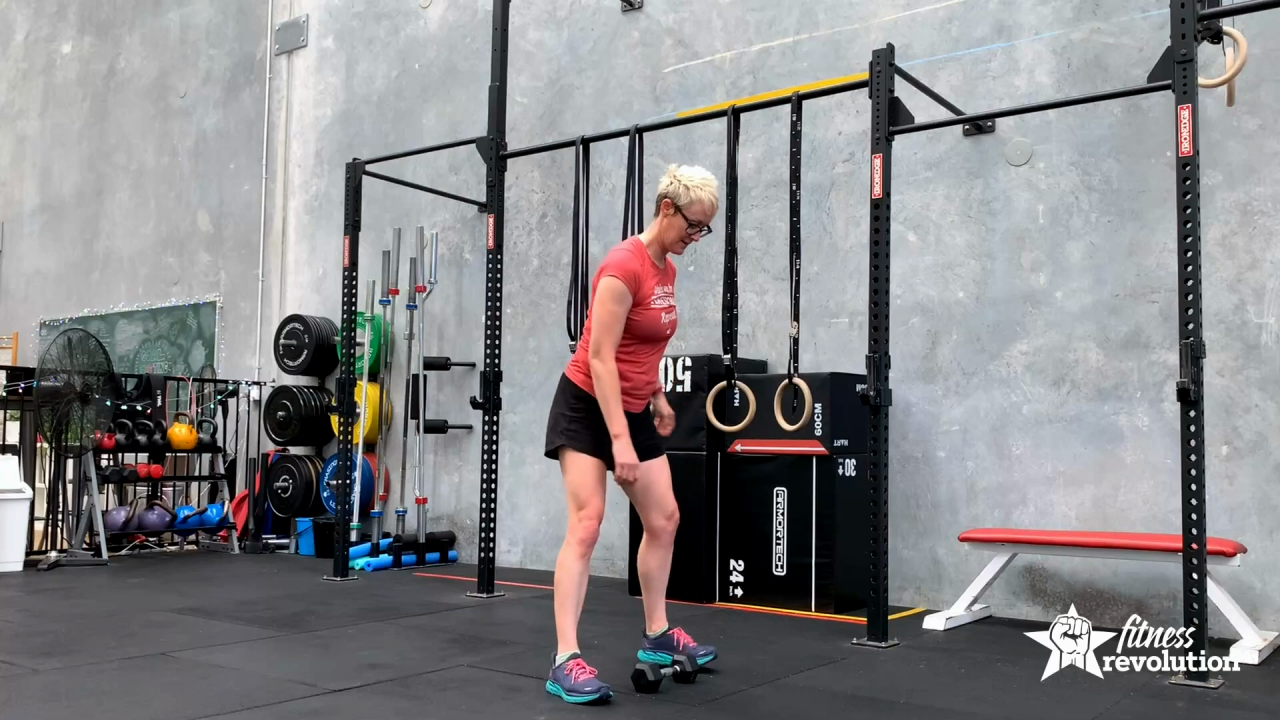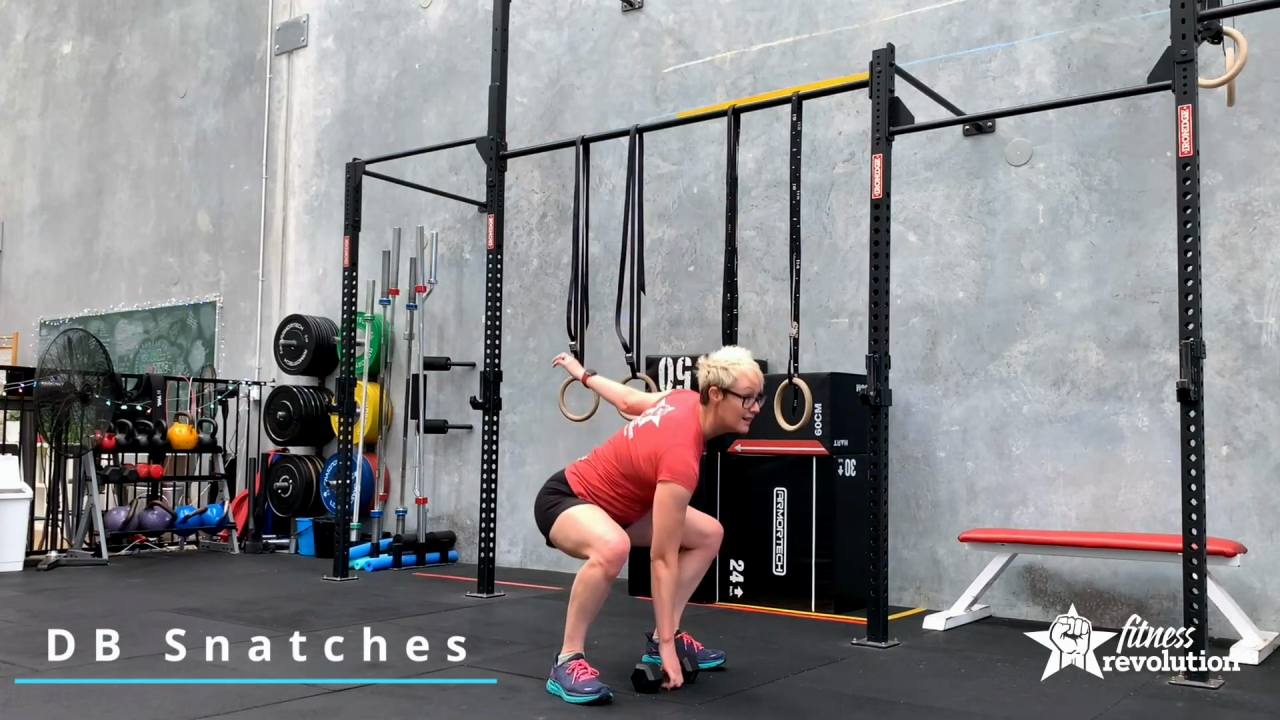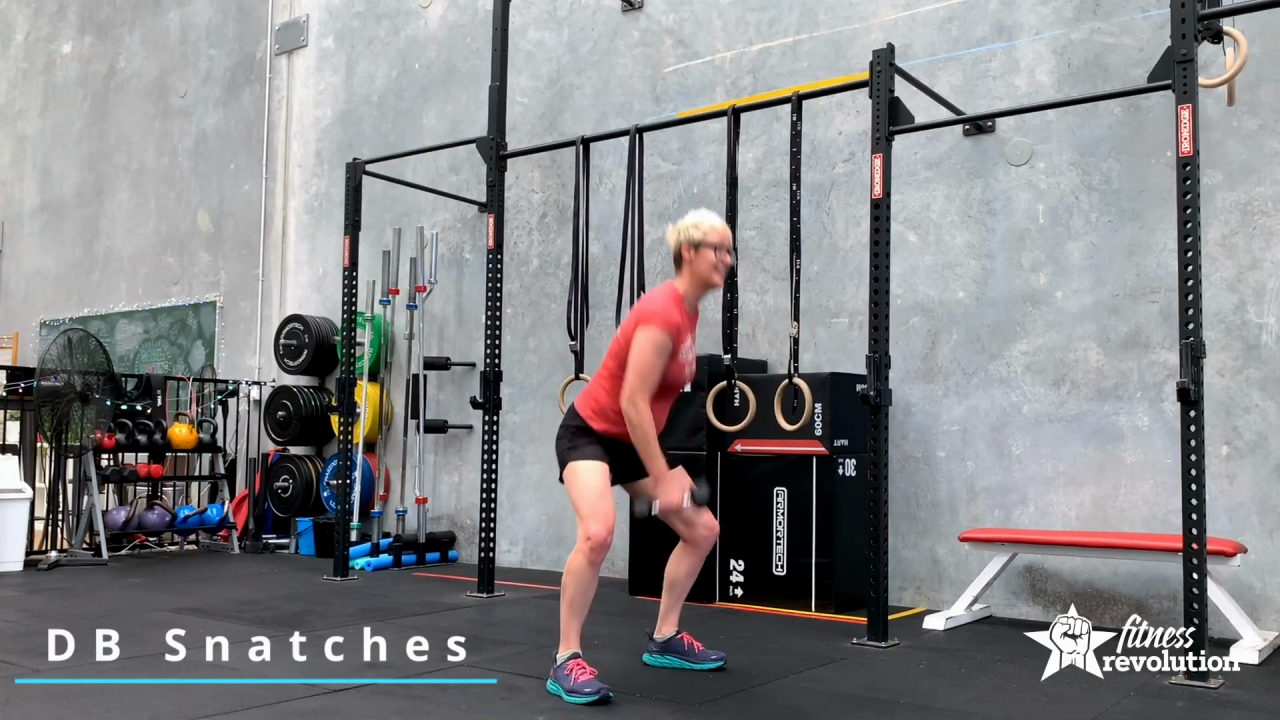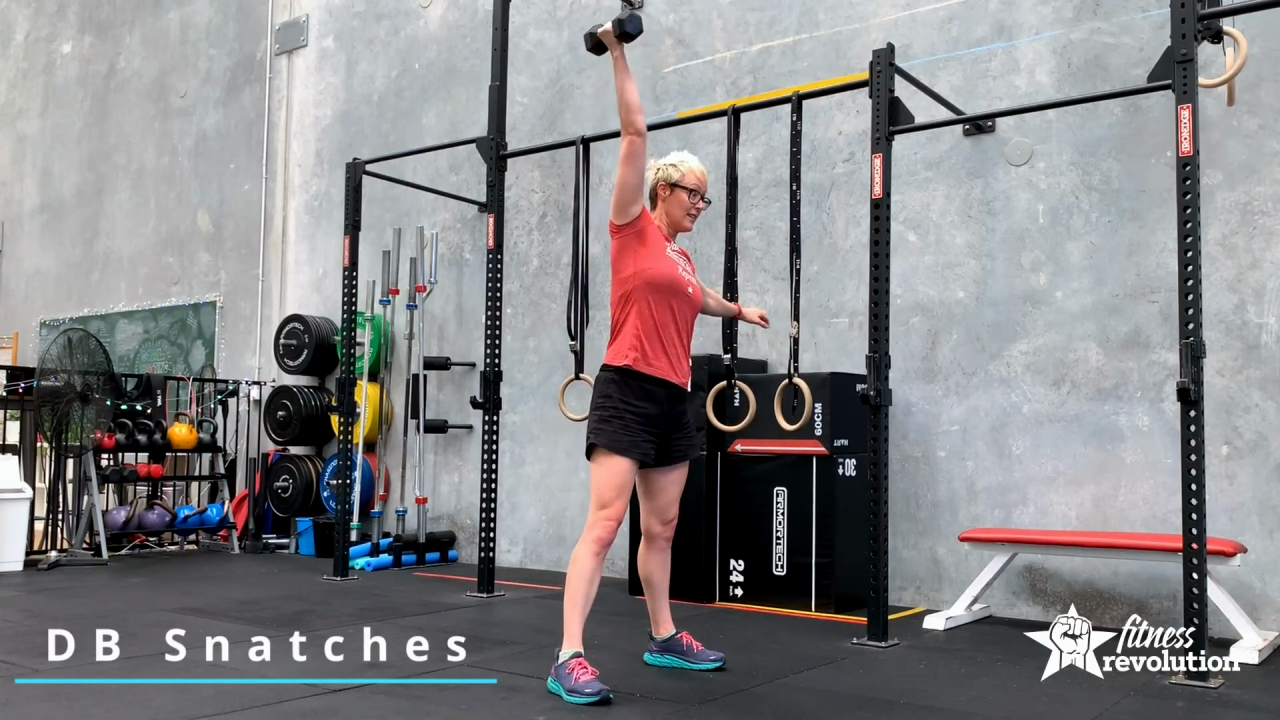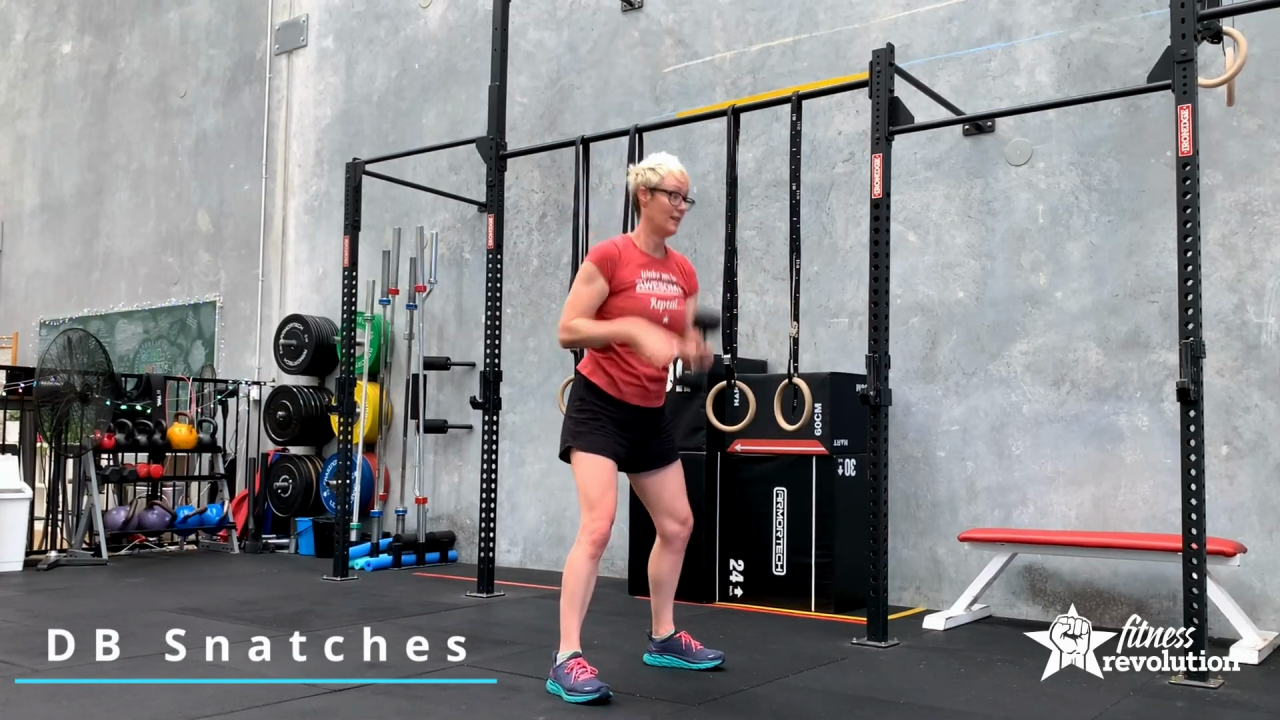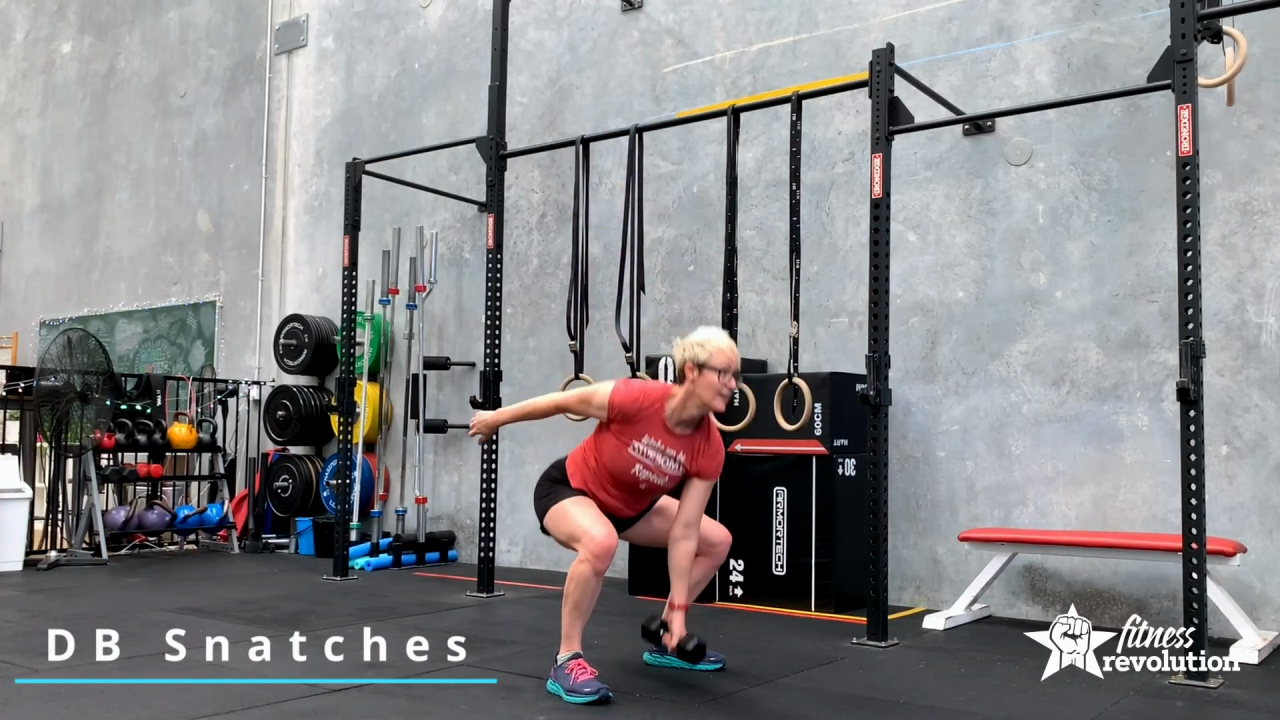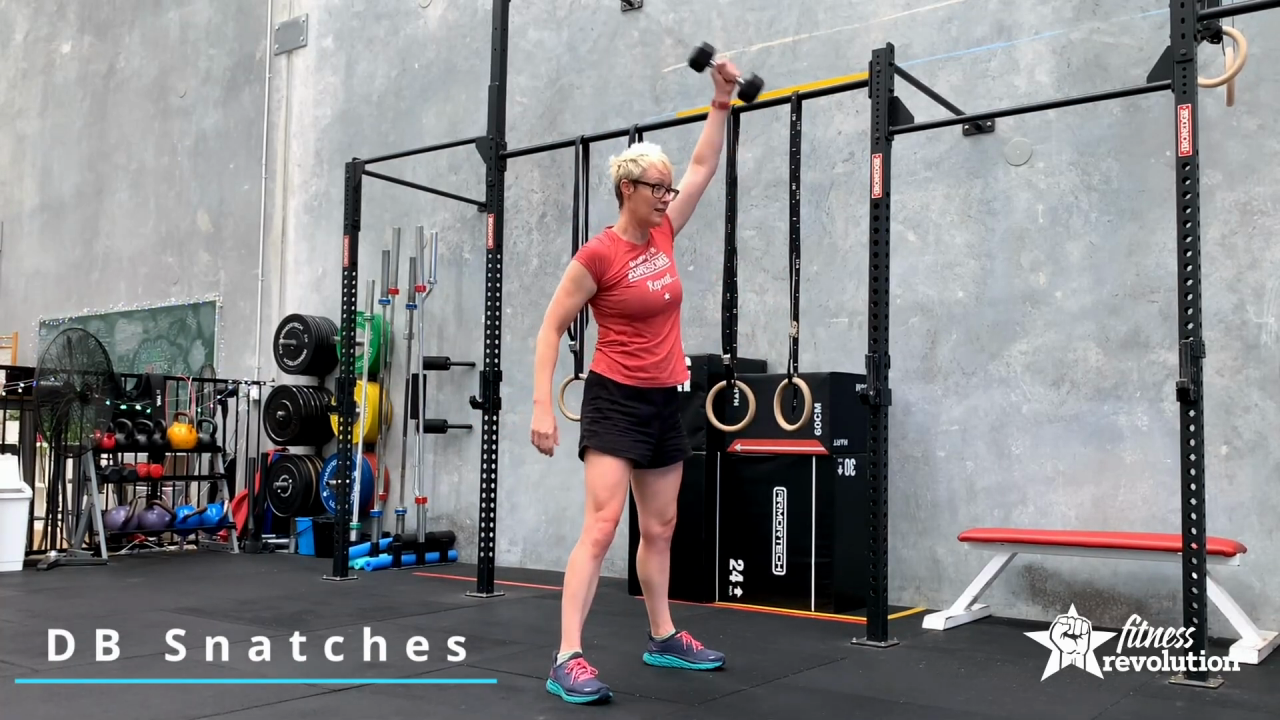
dt=0.7s
person 1, frame 1
left shoulder: (666, 268)
right shoulder: (624, 265)
right elbow: (600, 359)
left wrist: (658, 399)
right wrist: (618, 440)
left hip: (634, 410)
right hip: (588, 408)
left knee: (664, 520)
right knee: (587, 525)
left ankle: (657, 634)
right ankle: (565, 660)
person 1, frame 2
left shoulder: (687, 401)
right shoulder: (681, 457)
left elbow: (632, 401)
right elbow: (663, 559)
left wrist: (584, 374)
right wrist: (667, 651)
left hip: (608, 499)
right hip: (564, 500)
left knee: (709, 534)
right knee: (612, 548)
left ankle: (664, 636)
right ankle: (568, 661)
person 1, frame 3
left shoulder: (682, 306)
right shoulder: (663, 312)
right elbow: (633, 405)
right wrist: (663, 481)
left hip: (631, 439)
right hip: (590, 434)
left knee: (704, 531)
right knee: (598, 532)
left ankle: (664, 638)
right ankle: (566, 659)
person 1, frame 4
left shoulder: (680, 258)
right shoulder: (633, 229)
right elbow: (635, 134)
left wrist: (741, 310)
right wrist: (618, 53)
left hip: (671, 399)
right hip: (626, 392)
left knee: (661, 528)
right knee: (604, 526)
left ankle: (663, 637)
right ankle: (568, 658)
person 1, frame 5
left shoulder: (684, 271)
right shoulder: (607, 257)
left elbow: (695, 353)
right elbow: (568, 330)
left wrist: (695, 350)
right wrist: (637, 332)
left hip: (650, 412)
right hip: (601, 405)
left knee: (676, 524)
right knee: (598, 528)
left ankle: (663, 637)
right ankle: (567, 658)
person 1, frame 6
left shoulder: (709, 447)
right shoulder: (632, 400)
left elbow: (683, 532)
right elbow: (559, 402)
left wrist: (677, 611)
right wrist: (496, 418)
right hip: (566, 490)
left knee: (717, 541)
right knee: (600, 543)
left ankle: (665, 641)
right ankle: (567, 660)
person 1, frame 7
left shoulder: (663, 232)
right shoulder: (598, 256)
left elbow: (702, 166)
right elbow: (551, 329)
left wrist: (722, 102)
right wrist: (543, 406)
left hip: (664, 402)
right hip: (615, 401)
left knee: (659, 530)
right knee: (601, 529)
left ankle: (662, 637)
right ankle: (567, 659)
